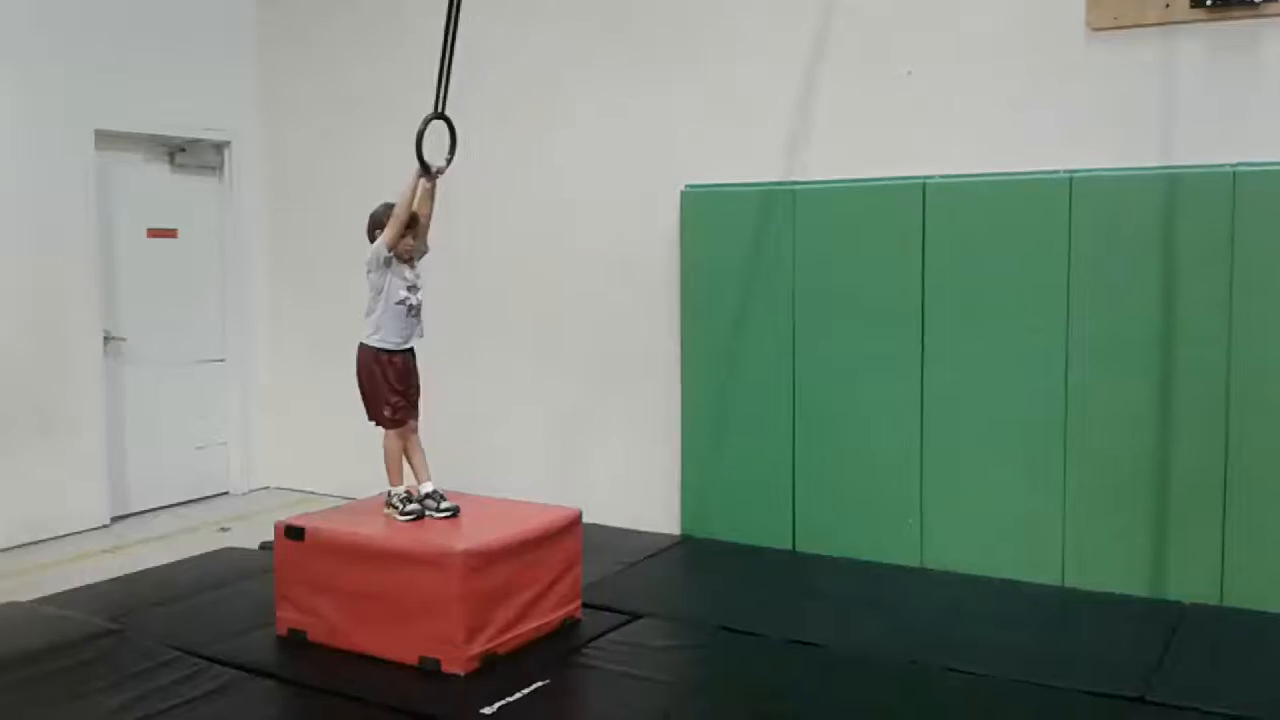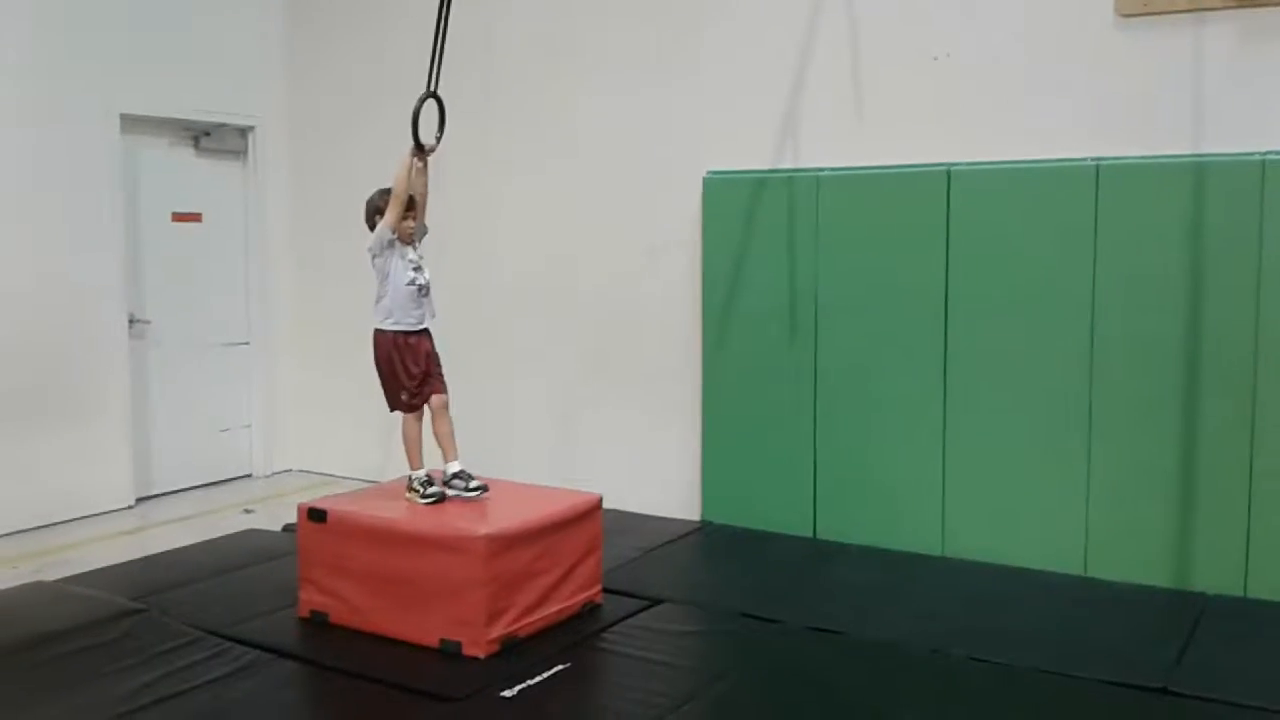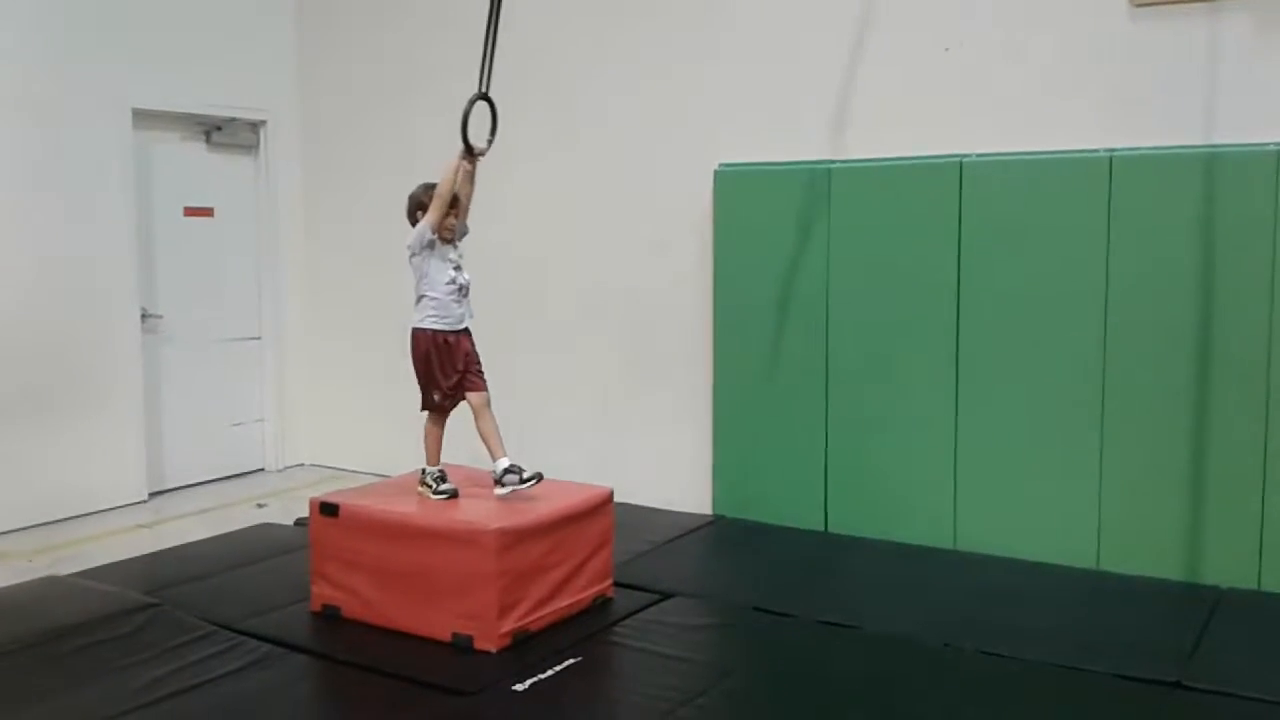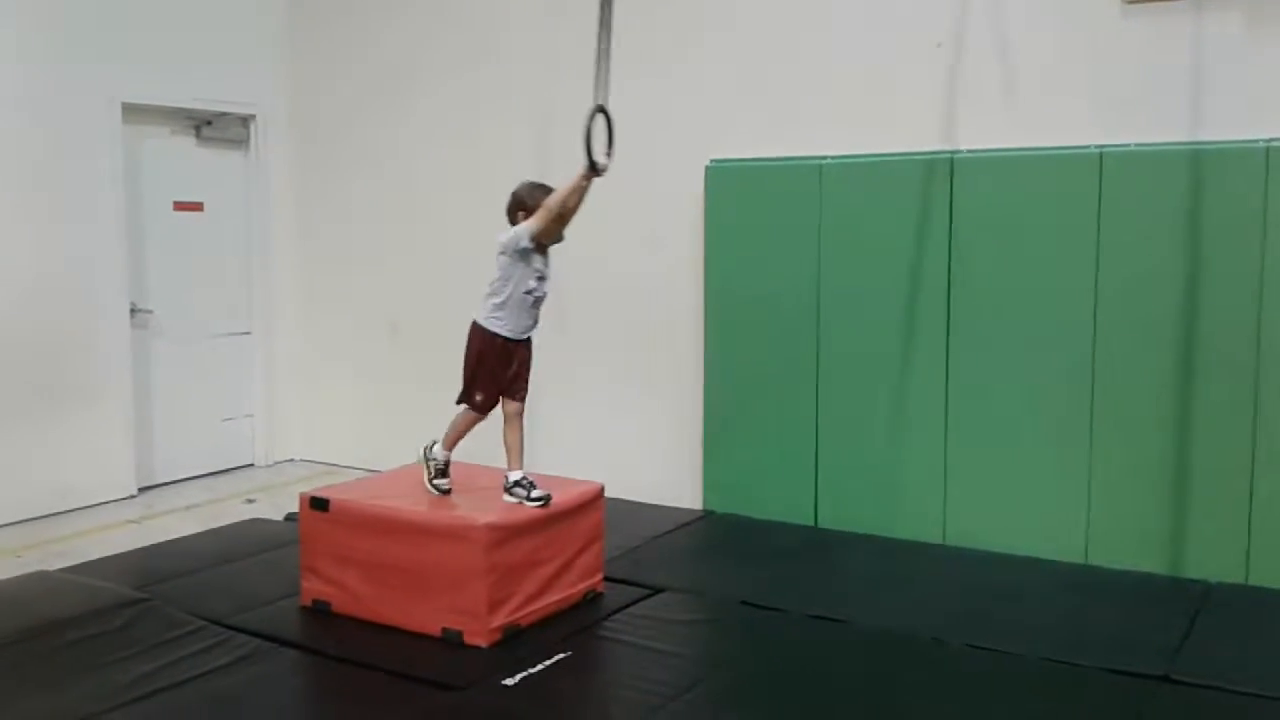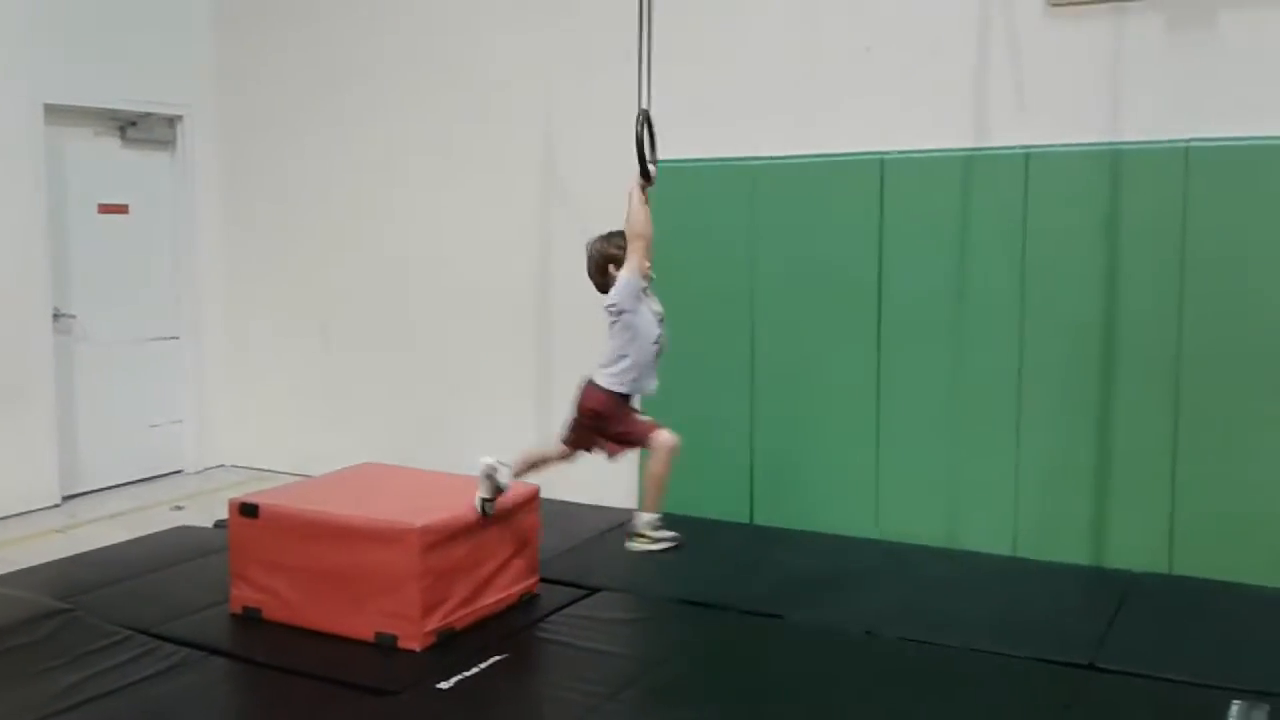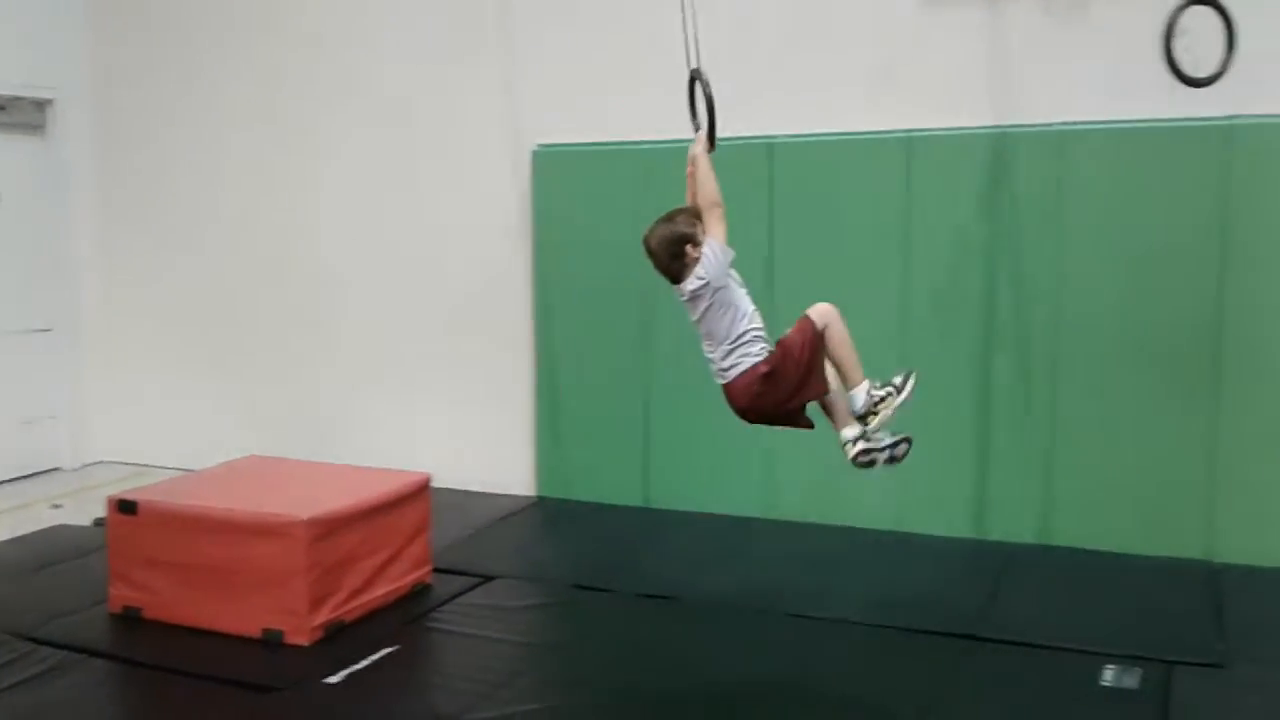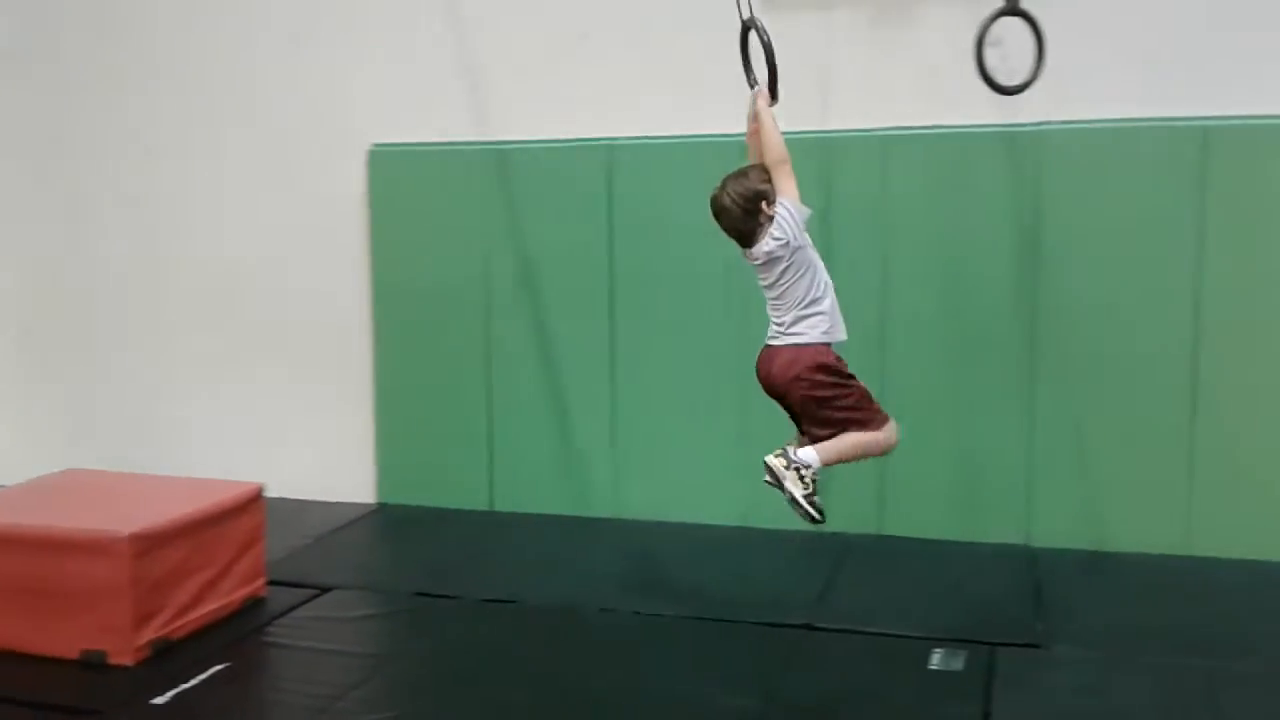
dt=0.5s
person 1, frame 1
left shoulder: (412, 261)
right shoulder: (378, 262)
left elbow: (422, 219)
right elbow: (398, 218)
left wrist: (430, 183)
right wrist: (416, 177)
left hip: (404, 354)
right hip: (377, 354)
left knee: (410, 426)
right knee: (395, 425)
left ankle: (427, 492)
right ankle: (397, 495)
person 1, frame 2
left shoulder: (412, 244)
right shoulder: (381, 246)
left elbow: (419, 199)
right elbow: (397, 198)
left wrist: (422, 162)
right wrist: (409, 156)
left hip: (421, 335)
right hip: (393, 337)
left knee: (440, 402)
right knee: (412, 408)
left ankle: (454, 474)
right ankle: (417, 479)
person 1, frame 3
left shoulder: (453, 242)
right shoulder: (420, 244)
left elbow: (463, 200)
right elbow: (440, 199)
left wrist: (470, 164)
right wrist: (458, 159)
left hip: (460, 335)
right hip: (431, 336)
left knee: (481, 401)
right knee: (439, 409)
left ankle: (504, 470)
right ankle: (431, 474)
person 1, frame 4
left shoulder: (541, 247)
right shoulder: (514, 244)
left elbow: (565, 213)
right elbow: (549, 209)
left wrist: (587, 181)
right wrist: (580, 178)
left hip: (519, 341)
right hip: (490, 336)
left knee: (515, 409)
right knee: (477, 407)
left ankle: (517, 479)
right ankle: (437, 455)
person 1, frame 5
left shoulder: (638, 295)
right shoulder: (625, 296)
left elbow: (639, 242)
right elbow: (639, 241)
left wrist: (642, 192)
right wrist: (636, 193)
left hip: (605, 395)
right hip: (606, 399)
left knee: (566, 449)
right knee: (664, 442)
left ankle: (498, 475)
right ankle: (646, 525)
person 1, frame 6
left shoulder: (691, 283)
right shoulder: (708, 275)
left elbow: (699, 215)
right elbow: (713, 209)
left wrist: (694, 166)
right wrist: (700, 155)
left hip: (741, 388)
right hip: (756, 382)
left knee: (820, 358)
right knee: (823, 314)
left ankle: (856, 438)
right ankle: (863, 400)
person 1, frame 7
left shoulder: (756, 245)
right shoulder: (784, 234)
left elbow: (761, 172)
right elbow: (780, 164)
left wrist: (753, 119)
right wrist: (763, 109)
left hip: (774, 360)
right hip: (803, 361)
right knee: (884, 436)
left ankle: (796, 466)
right ankle: (799, 461)
